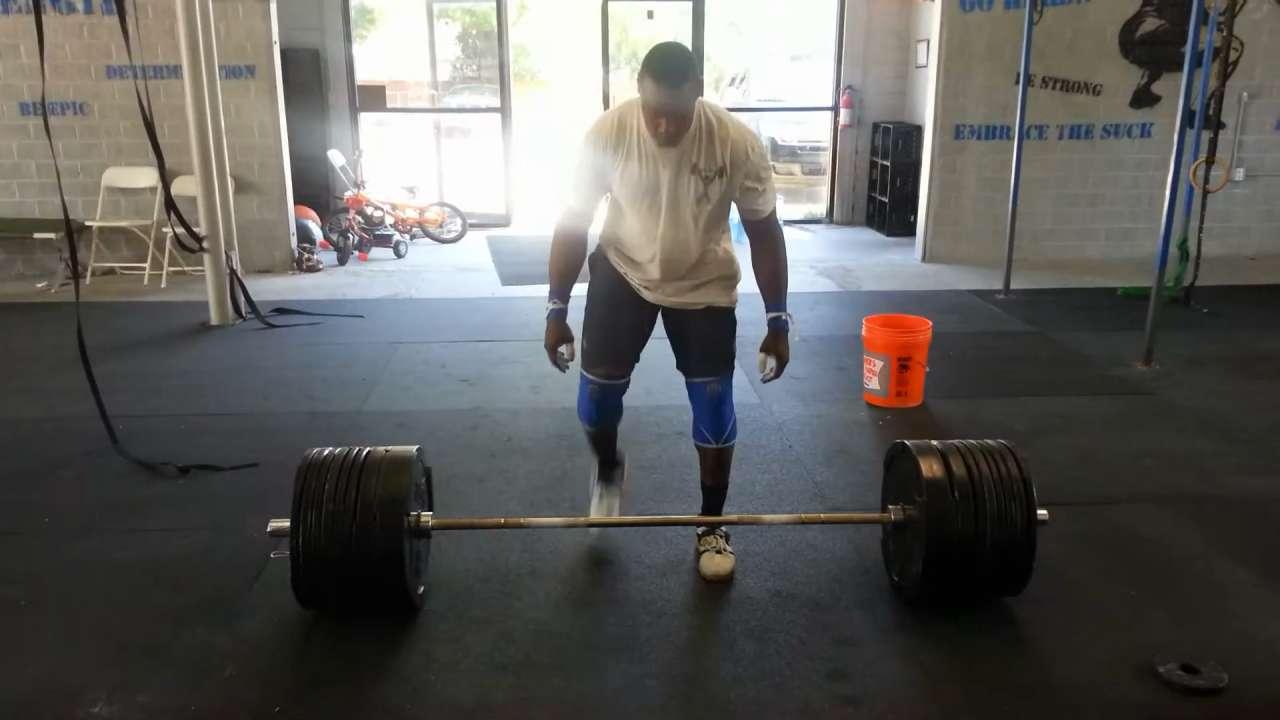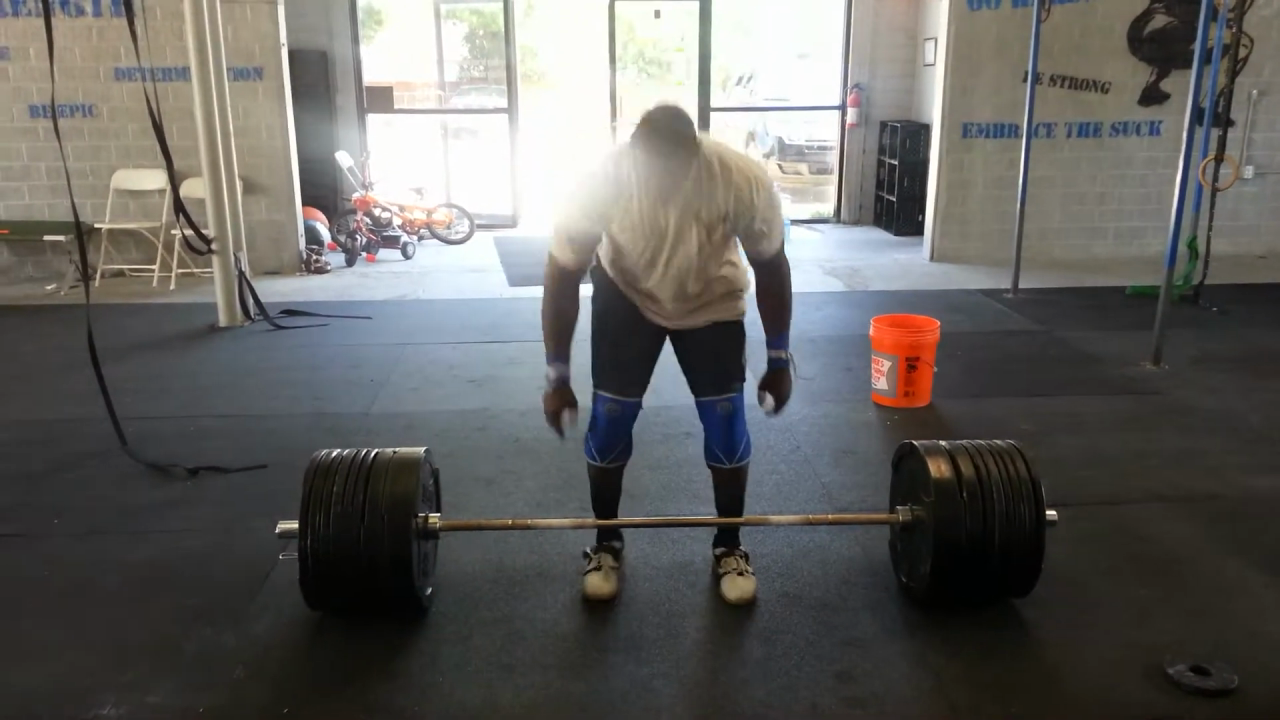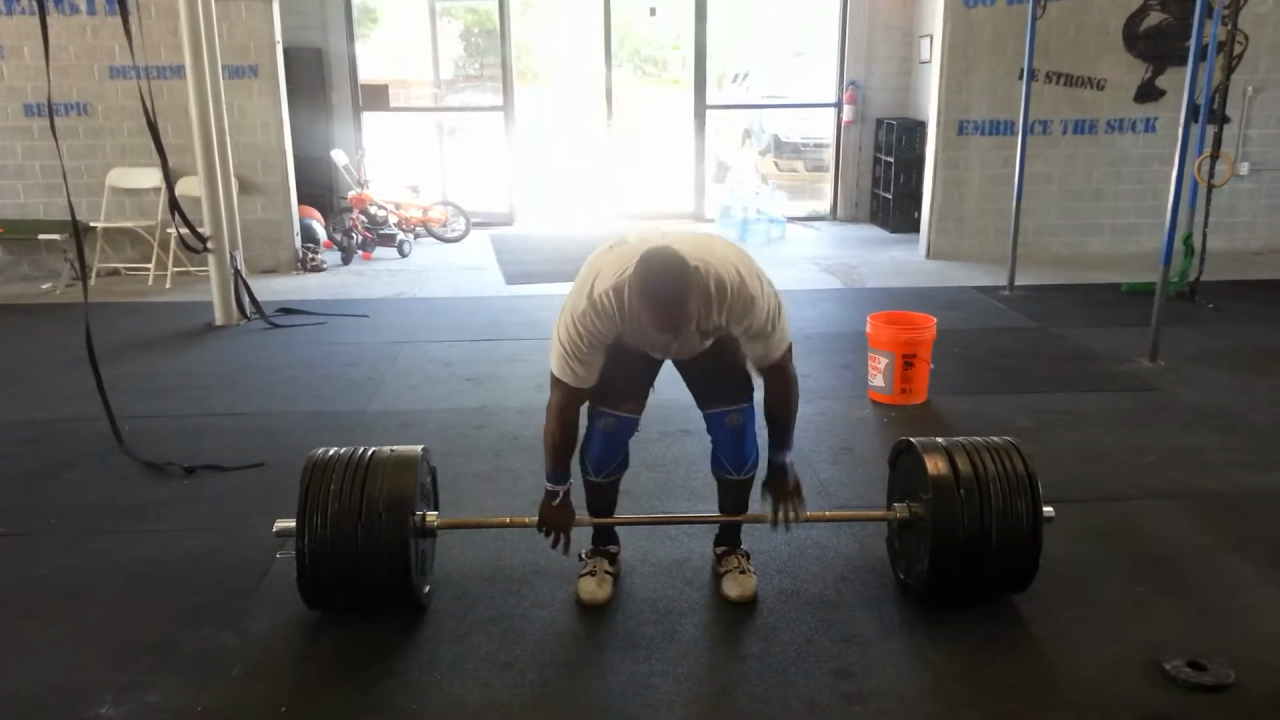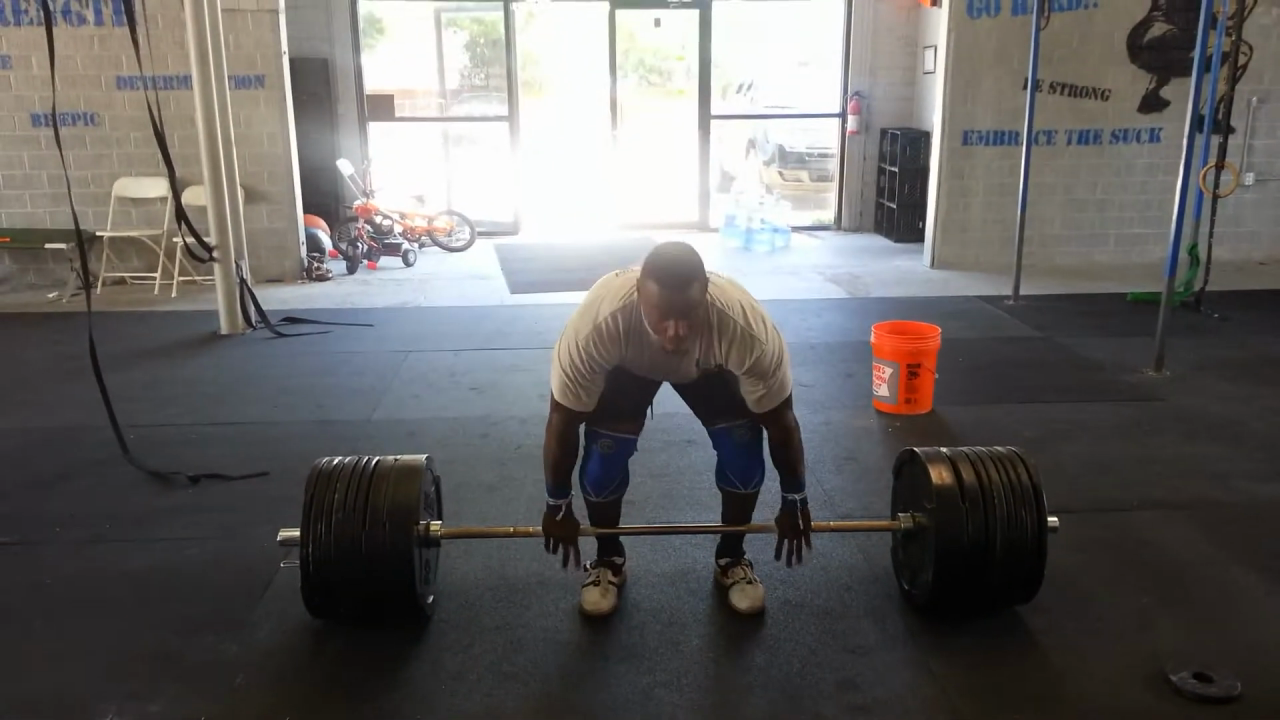
dt=0.5s
person 1, frame 1
left shoulder: (736, 140)
right shoulder: (608, 133)
left elbow: (764, 231)
right elbow: (573, 221)
left wrist: (778, 321)
right wrist: (556, 310)
left hip: (705, 283)
right hip: (622, 273)
left knee: (713, 401)
right knee: (598, 389)
left ankle: (711, 525)
right ankle: (608, 469)
person 1, frame 2
left shoulder: (743, 179)
right shoulder: (603, 180)
left elbow: (770, 267)
right elbow: (563, 277)
left wrist: (779, 358)
right wrist: (557, 374)
left hip: (712, 302)
right hip: (626, 298)
left knee: (725, 422)
right knee: (610, 419)
left ankle: (729, 547)
right ankle: (606, 545)
person 1, frame 3
left shoulder: (743, 287)
right shoulder: (594, 300)
left elbow: (779, 375)
right elbow: (565, 400)
left wrist: (781, 462)
right wrist: (556, 491)
left hip: (714, 336)
right hip: (625, 340)
left knee: (737, 433)
right knee: (606, 433)
left ankle: (729, 547)
right ankle: (603, 548)
person 1, frame 4
left shoulder: (746, 326)
right shoulder: (596, 324)
left elbow: (779, 420)
right elbow: (563, 420)
left wrist: (794, 502)
right wrist: (557, 506)
left hip: (711, 365)
right hip: (627, 366)
left knee: (743, 450)
right knee: (604, 455)
left ankle: (731, 558)
right ankle: (608, 559)
